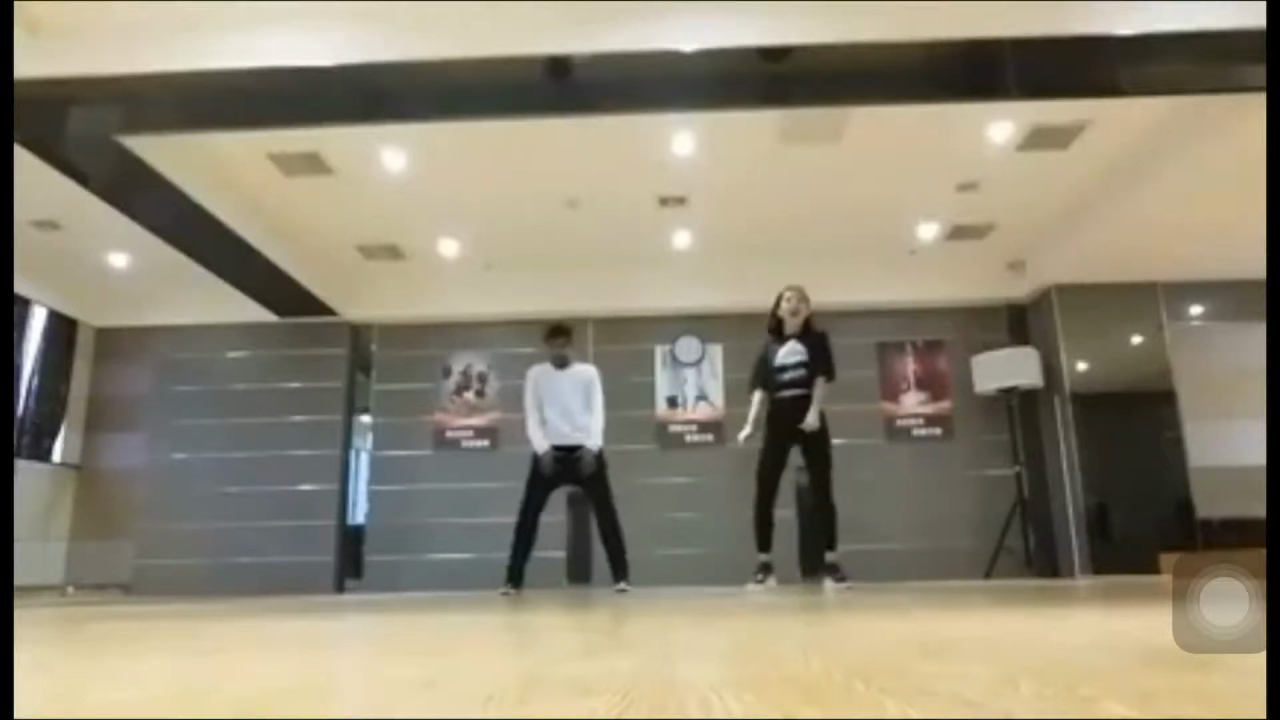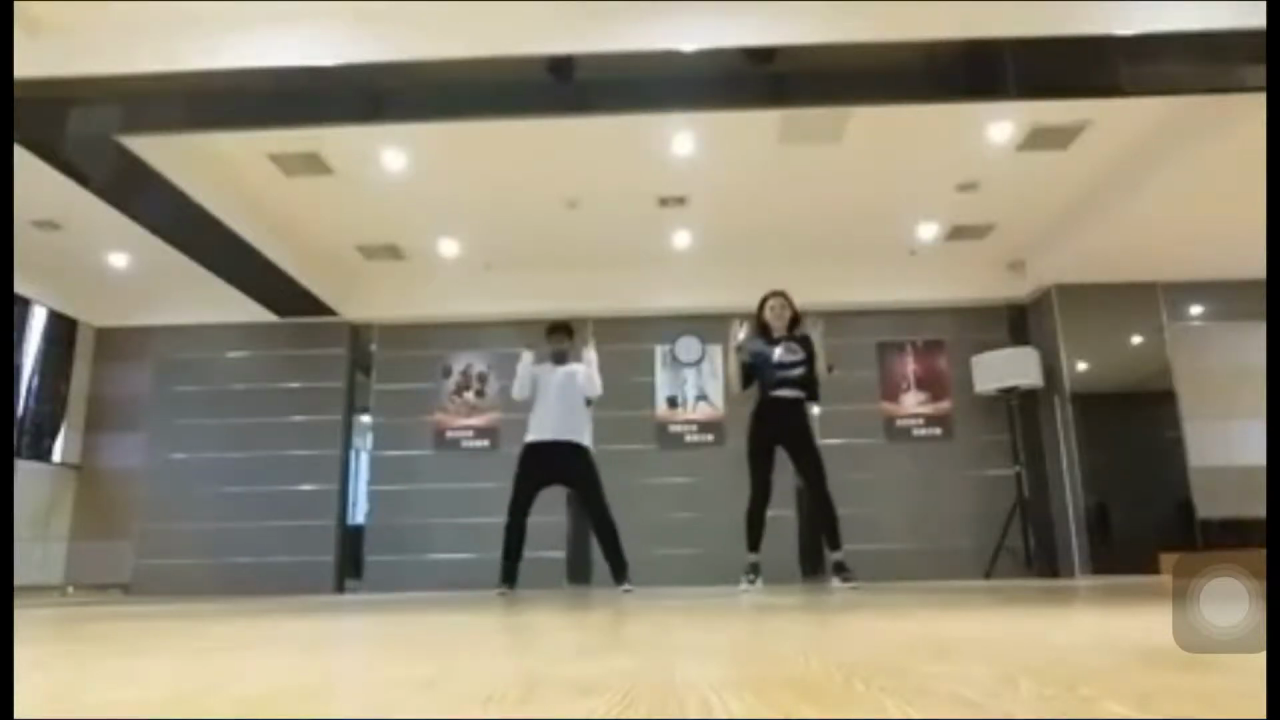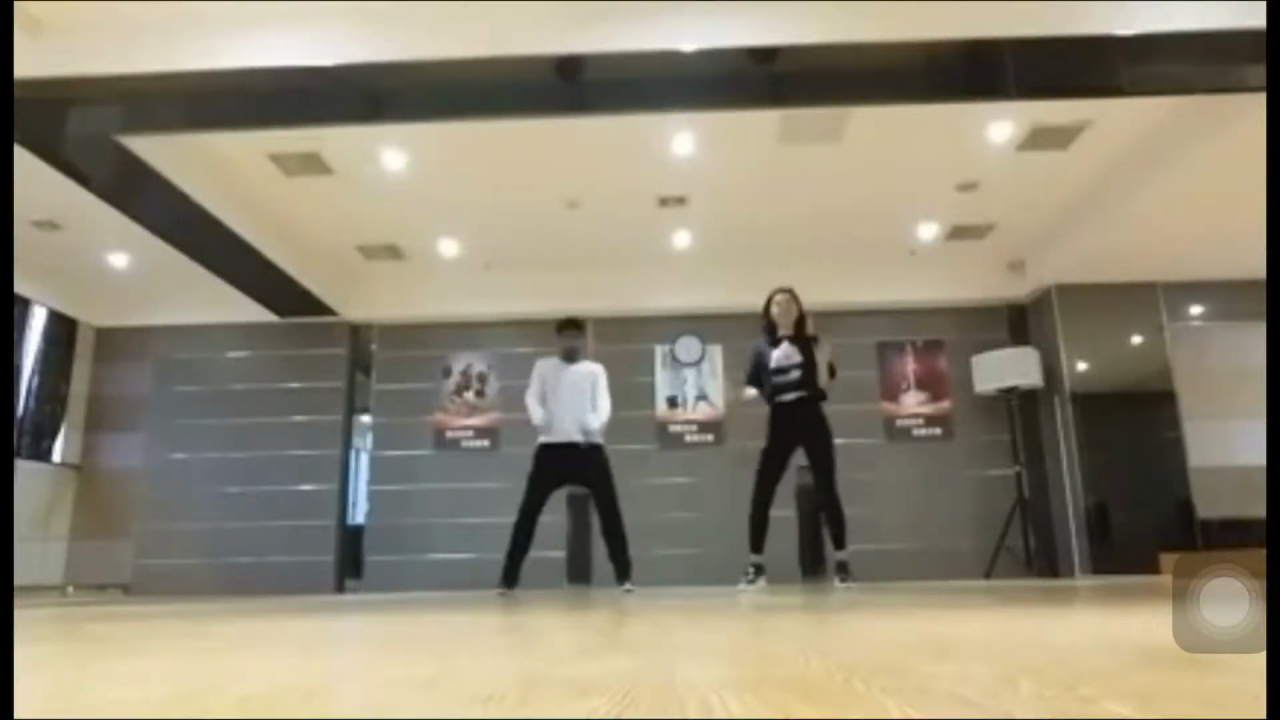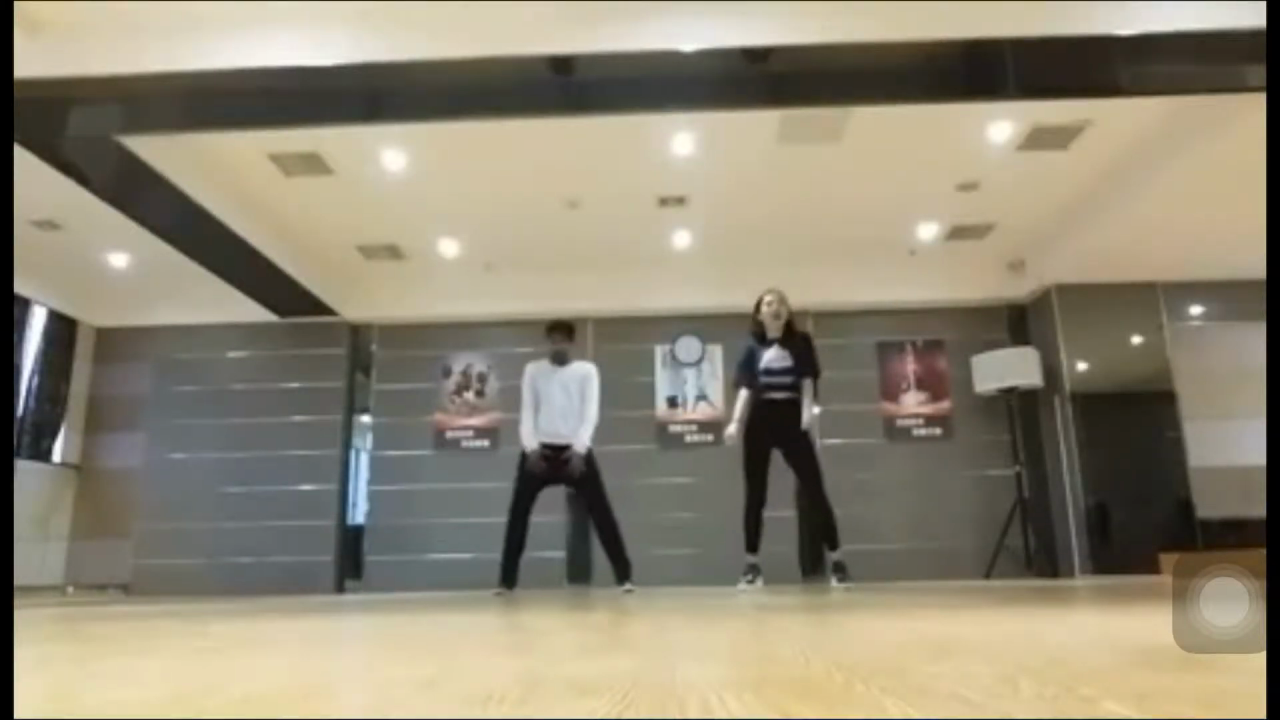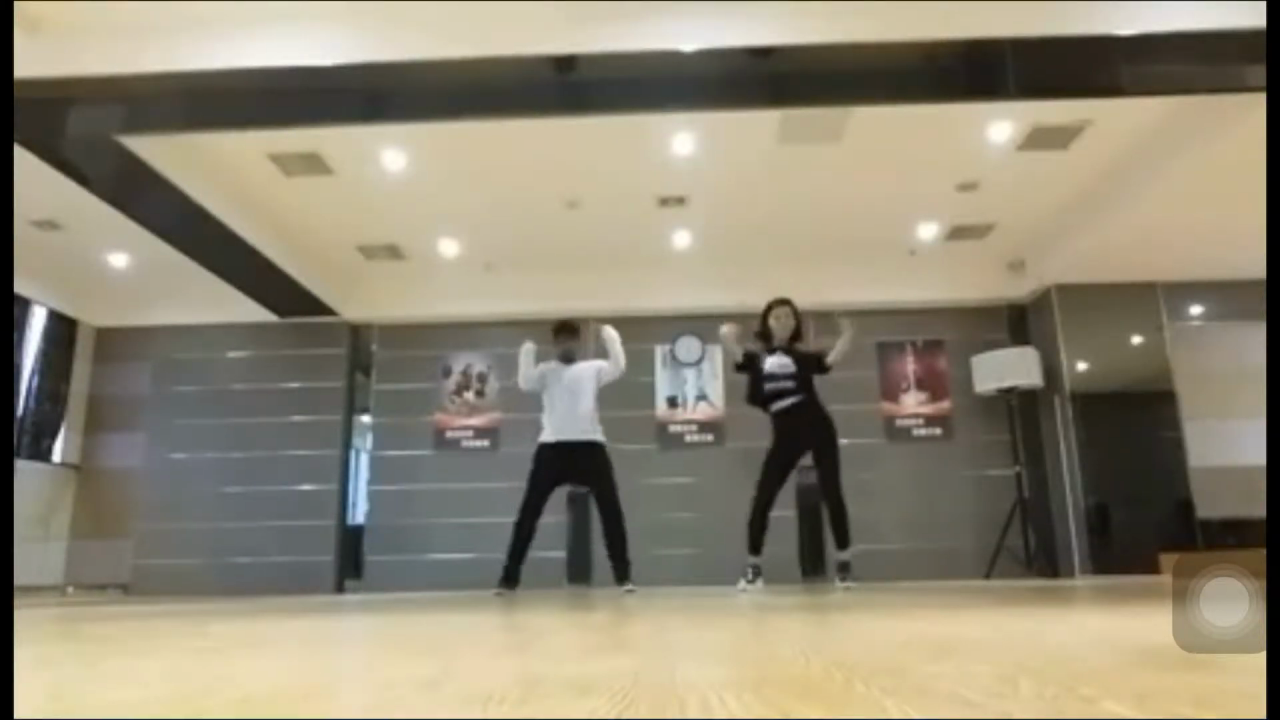
dt=1s
person 1, frame 1
left shoulder: (816, 339)
right shoulder: (769, 347)
left elbow: (822, 377)
right elbow: (759, 389)
left wrist: (814, 411)
right wrist: (749, 424)
left hip: (809, 421)
right hip: (777, 422)
left knee: (821, 491)
right knee: (765, 493)
left ankle: (830, 563)
right ankle: (764, 565)
person 1, frame 2
left shoulder: (804, 342)
right shoulder: (754, 346)
left elbow: (821, 378)
right elbow: (737, 386)
left wrist: (819, 345)
right wrist: (736, 348)
left hip: (796, 421)
right hip: (765, 422)
left knee: (818, 489)
right knee: (759, 494)
left ankle: (837, 562)
right ankle: (752, 566)
person 1, frame 3
left shoulder: (810, 342)
right shoulder: (763, 349)
left elbow: (824, 383)
right elbow: (756, 389)
left wrist: (822, 362)
right wrist: (742, 394)
left hip: (811, 422)
right hip: (780, 425)
left knee: (826, 492)
right knee: (761, 495)
left ankle: (841, 563)
right ankle: (755, 565)
person 1, frame 4
left shoulder: (801, 342)
right shoulder: (753, 350)
left elbow: (807, 380)
right elbow: (746, 387)
left wrist: (807, 410)
right wrist: (735, 421)
left hip: (792, 423)
right hip: (759, 424)
left knee: (814, 492)
right knee: (755, 496)
left ankle: (836, 562)
right ankle: (752, 566)
person 1, frame 5
left shoulder: (803, 357)
right shoulder: (758, 358)
left elbow: (829, 361)
right elbow: (736, 357)
left wrist: (846, 337)
right wrist: (730, 339)
left hip: (816, 427)
right hip: (786, 434)
left knee: (832, 493)
right knee: (762, 498)
left ankle: (844, 562)
right ankle: (753, 566)
person 2, frame 1
left shoulder: (588, 373)
right shoulder: (535, 374)
left elbow: (597, 413)
right elbow: (532, 416)
left wrist: (591, 447)
right wrist: (543, 449)
left hip: (585, 450)
right hip: (549, 452)
left knee: (606, 512)
right knee: (528, 513)
left ankle: (621, 575)
right ankle: (514, 578)
person 2, frame 2
left shoulder: (581, 371)
right shoulder: (537, 372)
left elbow: (594, 392)
right elbow: (519, 394)
left wrist: (589, 356)
right wrist: (526, 359)
left hip: (574, 449)
right hip: (537, 448)
left knee: (598, 511)
right knee: (517, 512)
left ankle: (621, 574)
right ankle: (507, 578)
person 2, frame 3
left shoulder: (595, 370)
right shoulder: (543, 366)
left elbow: (604, 407)
right elbow: (532, 397)
left wrist: (593, 424)
right wrist: (538, 418)
left hip: (588, 447)
right hip: (552, 447)
left knee: (609, 511)
right knee: (528, 512)
left ankle: (624, 576)
right ankle: (509, 578)
person 2, frame 4
left shoulder: (587, 371)
right shoulder: (533, 370)
left elbow: (590, 413)
right elbow: (527, 411)
left wrist: (578, 448)
right wrist: (530, 447)
left hip: (575, 451)
right hip: (540, 450)
left knee: (601, 511)
right knee: (518, 511)
left ankle: (624, 575)
right ankle: (507, 579)
person 2, frame 5
left shoulder: (594, 368)
right shoulder: (546, 371)
left elbow: (619, 367)
right elbow: (525, 383)
left wrist: (609, 335)
right wrist: (528, 350)
left hip: (589, 447)
right hip: (552, 447)
left knee: (611, 508)
right knee: (529, 511)
left ankle: (623, 575)
right ankle: (510, 576)
